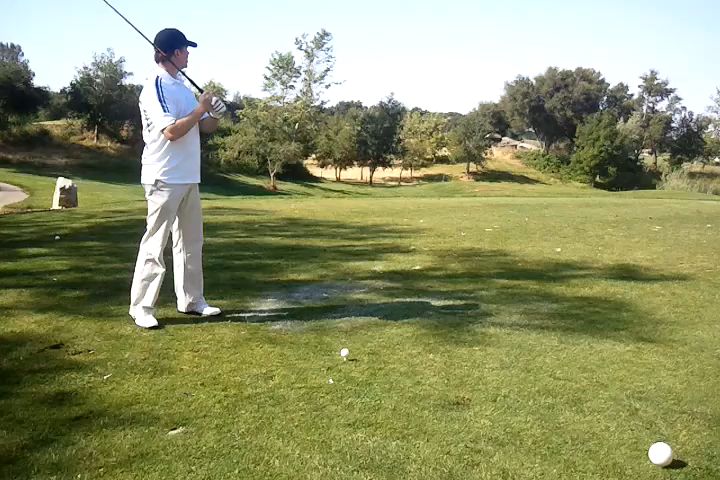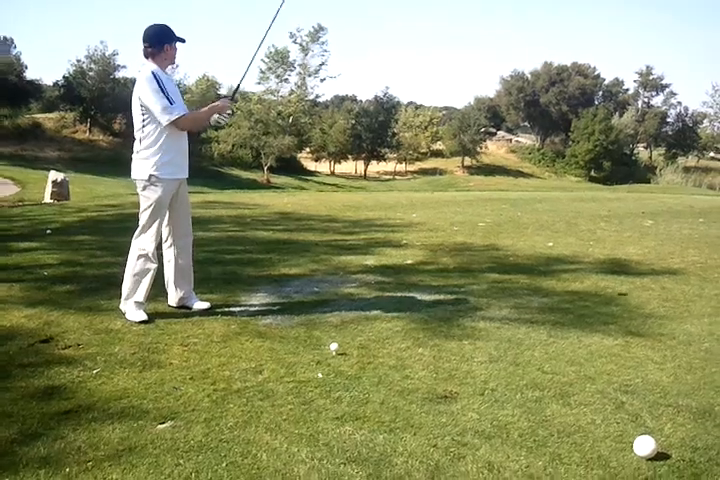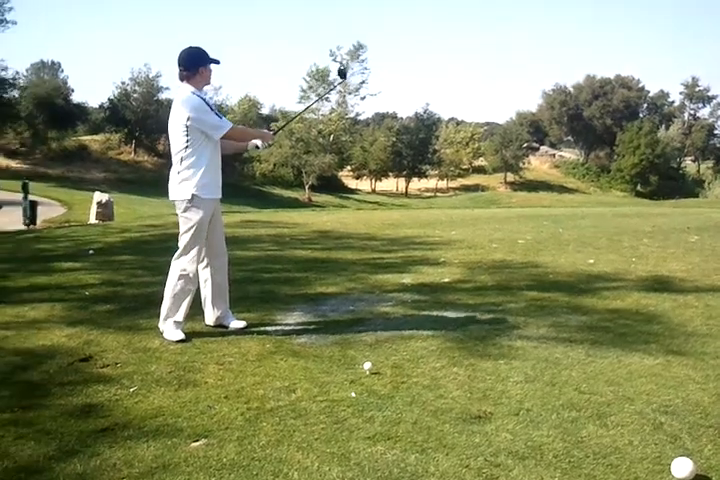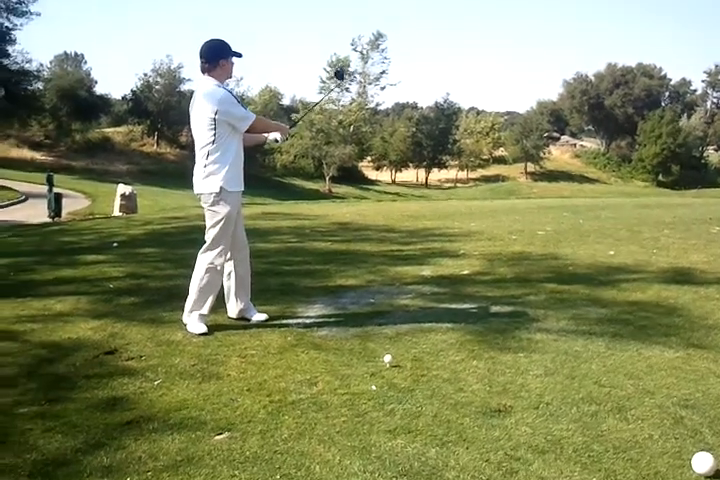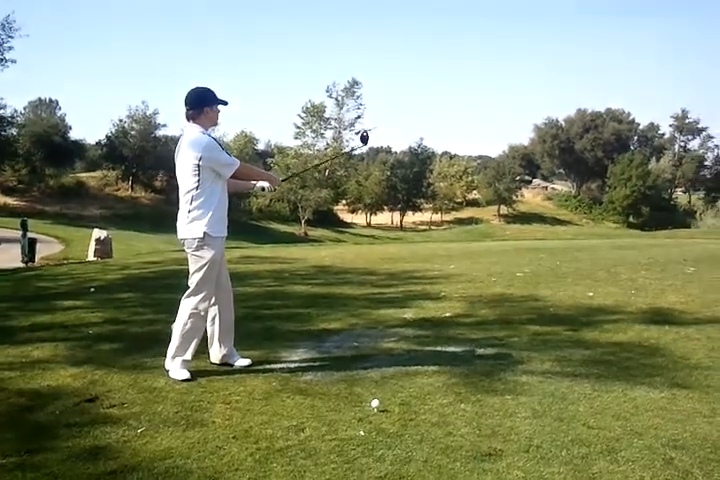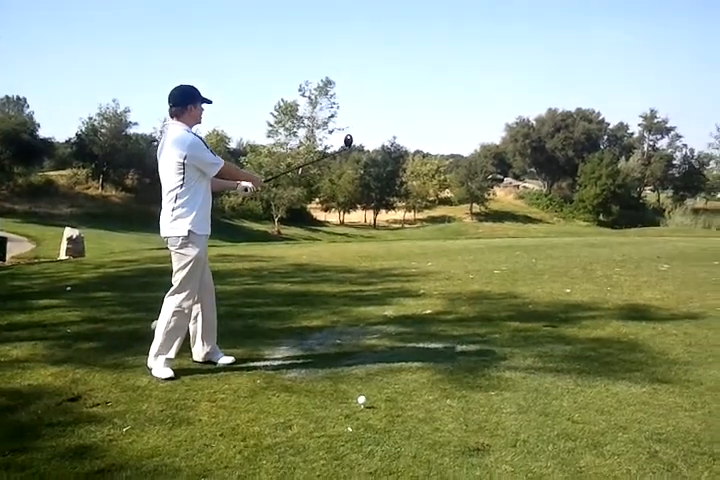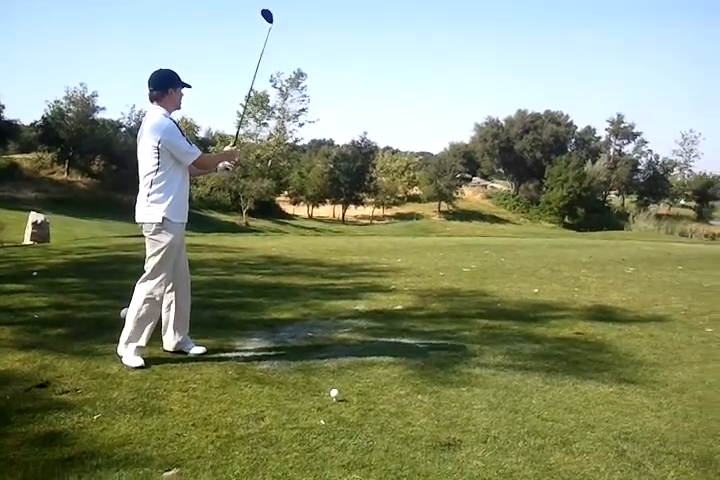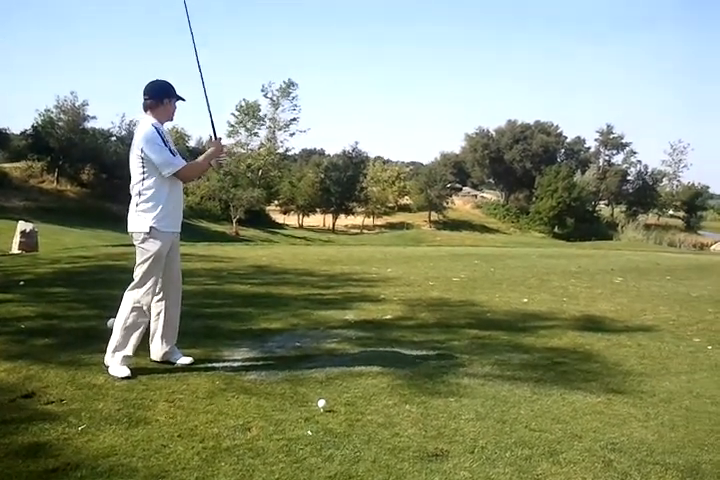
dt=0.4s
person 1, frame 1
left shoulder: (184, 88)
right shoulder: (155, 87)
left elbow: (205, 127)
right elbow: (172, 132)
left wrist: (214, 114)
right wrist: (200, 108)
left hip: (189, 178)
right hip: (165, 179)
left knee: (191, 241)
right knee: (156, 244)
left ankle: (191, 299)
right ankle: (141, 306)
person 1, frame 2
left shoulder: (164, 80)
right shoulder: (150, 81)
left elbow: (183, 122)
right elbow: (182, 123)
left wrist: (211, 118)
right wrist: (215, 106)
left hip: (176, 172)
right hip: (156, 173)
left knee: (180, 235)
right knee: (148, 238)
left ankle: (181, 294)
right ankle: (131, 301)
person 1, frame 3
left shoulder: (190, 101)
right shoulder: (193, 102)
left elbow: (216, 145)
right elbow: (231, 131)
left wrist: (249, 144)
right wrist: (261, 134)
left hip: (206, 192)
right hip: (194, 193)
left knee: (215, 254)
right knee: (189, 257)
left ankle: (217, 312)
right ankle: (170, 320)
person 1, frame 4
left shoulder: (204, 94)
right shoulder: (218, 95)
right elbow: (254, 122)
left wrist: (267, 137)
right wrist: (279, 128)
left hip: (226, 185)
right hip: (219, 186)
left knee: (237, 248)
right knee: (215, 251)
left ankle: (240, 305)
right ankle: (194, 313)
person 1, frame 5
left shoulder: (190, 141)
right shoulder: (202, 142)
left elbow: (221, 182)
right elbow: (239, 170)
left wrist: (255, 185)
right wrist: (268, 177)
left hip: (208, 230)
right hip: (202, 231)
left knee: (221, 293)
right knee: (199, 297)
left ankle: (223, 350)
right ankle: (176, 359)
person 1, frame 6
left shoulder: (171, 138)
right shoulder: (187, 140)
left elbow: (204, 181)
right elbow: (223, 168)
left wrist: (237, 185)
right wrist: (251, 177)
left hip: (191, 228)
right hip: (186, 229)
left knee: (203, 291)
right knee: (183, 294)
left ankle: (205, 348)
right ankle: (159, 358)
person 1, frame 7
left shoulder: (155, 122)
right shoulder: (164, 125)
left elbow: (186, 168)
right elbow: (200, 161)
left wrist: (217, 163)
right wrist: (225, 155)
left hip: (170, 216)
right hip: (162, 216)
left knee: (178, 279)
right knee: (155, 282)
left ankle: (176, 338)
right ankle: (129, 346)
person 1, frame 8
left shoulder: (155, 133)
right shoulder: (151, 133)
left elbow: (181, 175)
right elbow: (183, 173)
left wrist: (208, 162)
right wrist: (210, 154)
left hip: (167, 226)
right hip: (153, 226)
left knee: (169, 288)
right knee: (142, 291)
left ankle: (164, 348)
right ankle: (116, 356)
